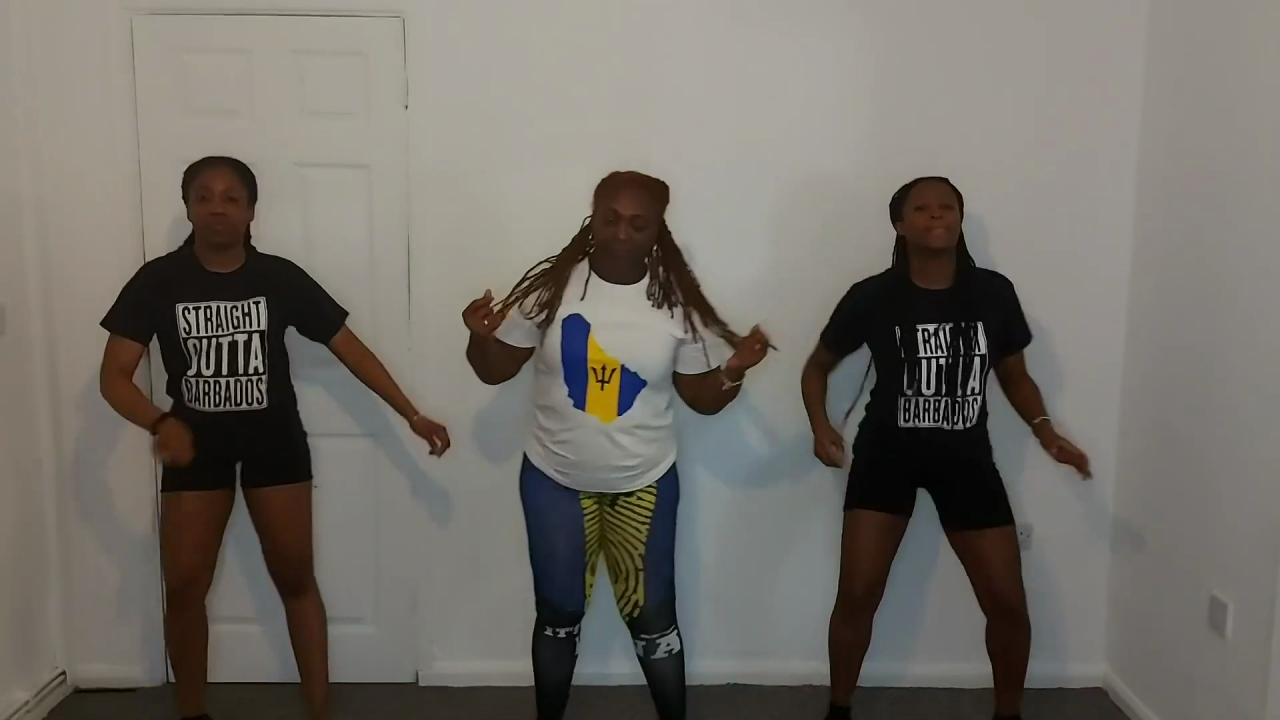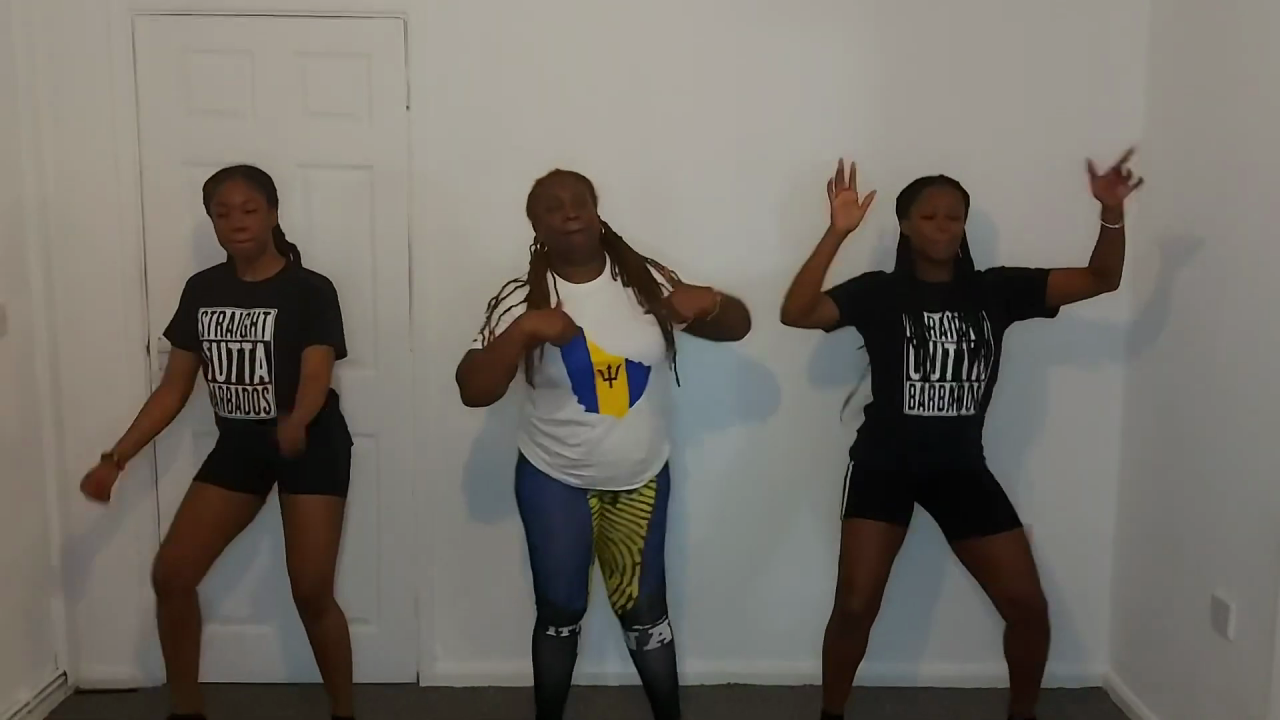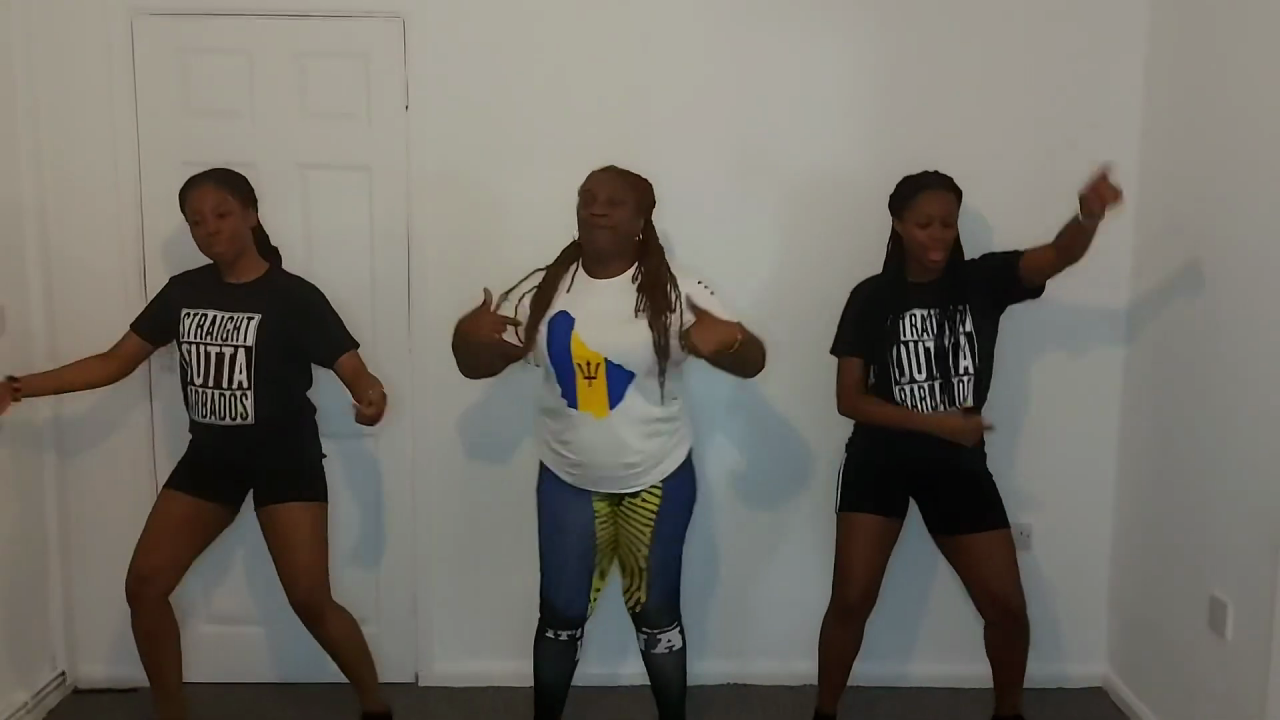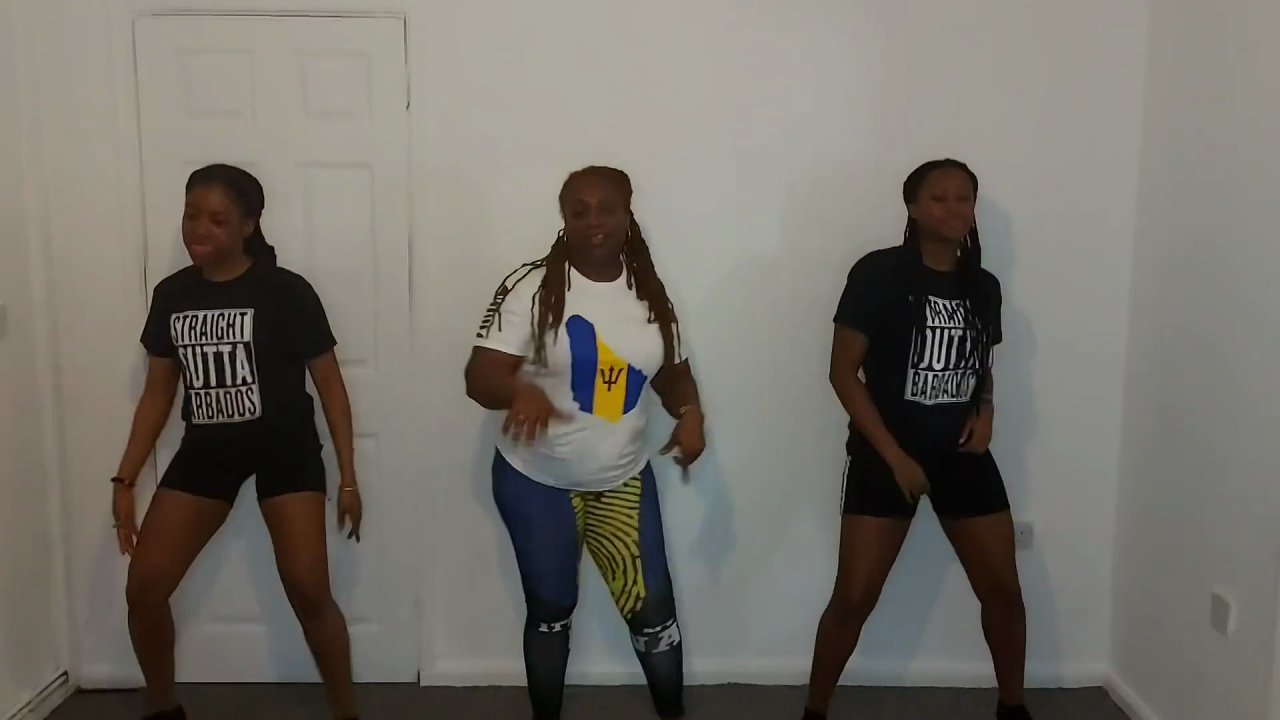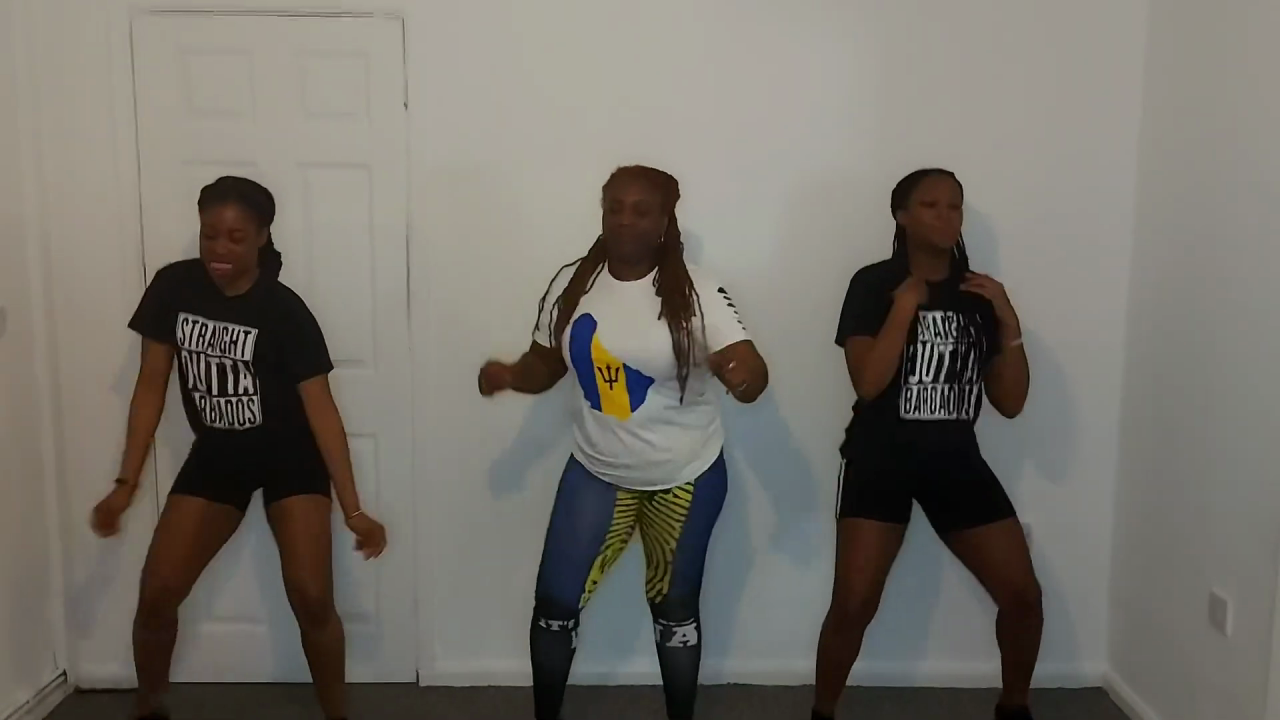
dt=1s
person 1, frame 1
left shoulder: (993, 292)
right shoulder: (872, 296)
left elbow: (1012, 373)
right elbow: (818, 366)
left wrist: (1044, 428)
right wrist: (821, 426)
left hip: (966, 462)
right hip: (885, 458)
left knee: (1007, 601)
right knee: (856, 594)
person 1, frame 2
left shoulder: (995, 290)
right shoulder: (877, 293)
left elbow: (1099, 281)
right elbow: (795, 314)
left wrist: (1112, 215)
right wrist: (836, 234)
left hip: (961, 469)
right hip: (883, 467)
left knee: (1028, 608)
right knee: (855, 607)
person 1, frame 3
left shoulder: (986, 278)
right shoulder: (871, 298)
left elbow: (1058, 255)
right elbow: (849, 398)
left wrist: (1089, 214)
right wrist: (934, 421)
left hip: (959, 464)
right hip: (880, 462)
left knee: (1008, 608)
right knee: (850, 602)
person 1, frame 4
left shoulder: (984, 287)
right shoulder: (878, 273)
right elbow: (843, 372)
left wrist: (983, 411)
right wrist: (891, 453)
left hip: (961, 452)
right hip: (887, 450)
left knee: (1003, 588)
right knee: (854, 598)
person 1, frame 5
left shoulder: (982, 293)
right shoulder: (875, 284)
left elbow: (1010, 403)
right elbow: (867, 383)
left wrist: (1008, 323)
right wrist: (903, 309)
left hip: (957, 462)
right hip: (877, 462)
left knee: (1023, 595)
right knee: (854, 605)
person 2, frame 1
left shoulder: (279, 278)
right shoulder: (157, 281)
left elbow: (348, 348)
right elbow: (113, 379)
left wrist: (412, 415)
right wrist: (160, 424)
left hip: (275, 440)
right hip: (197, 448)
left knee: (296, 579)
right knee: (182, 587)
person 2, frame 2
left shoulder: (311, 290)
right shoulder: (201, 289)
left elbow: (317, 381)
right elbow: (177, 382)
left wrist: (297, 428)
right wrist: (117, 455)
left hip: (313, 450)
right hip: (236, 447)
left knee: (311, 593)
right knee: (171, 573)
person 2, frame 3
left shoulder: (295, 297)
right shoulder: (182, 291)
left elbow: (356, 376)
right elbow: (116, 361)
left wrist: (371, 398)
left hip: (284, 456)
right hip: (209, 455)
left knee: (311, 600)
right knee: (144, 584)
person 2, frame 4
left shoulder: (284, 292)
right shoulder: (172, 294)
left elbow: (329, 384)
right elbow: (158, 393)
left wrist: (347, 478)
right wrist: (126, 478)
left hip: (282, 451)
right hip: (203, 453)
left knee: (309, 595)
right knee: (145, 585)
person 2, frame 5
left shoulder: (284, 311)
right shoulder: (171, 287)
left elbow: (318, 407)
right elbow: (150, 385)
left wrist: (351, 509)
right wrist: (126, 482)
left hip: (291, 460)
right hip: (214, 459)
left knee: (312, 601)
right knee: (157, 597)
person 3, frame 1
left shoulder: (676, 301)
right shoulder: (549, 282)
left elbow: (703, 399)
right elbow: (496, 370)
left wrist: (736, 370)
right wrist: (480, 336)
left hip: (644, 483)
right hip: (555, 481)
left knee: (652, 613)
right knee: (559, 613)
person 3, frame 2
left shoulder: (648, 281)
right shoulder: (522, 300)
left elbow: (735, 326)
right elbow: (473, 391)
left wrist: (712, 304)
right wrist: (522, 334)
left hip: (641, 477)
right hip: (555, 480)
left knee: (643, 608)
right knee: (560, 610)
person 3, frame 3
left shoulder: (673, 291)
right shoulder: (542, 289)
left elbow: (751, 360)
right elbow: (479, 365)
left wrist: (730, 344)
right wrist: (468, 335)
left hip: (657, 480)
right hip: (568, 481)
left knee: (655, 611)
right knee: (562, 614)
person 3, frame 4
left shoulder: (651, 294)
right shoulder: (531, 289)
left elbow: (672, 372)
right elbow: (480, 377)
left wrist: (689, 413)
right wrist: (520, 393)
left hip: (624, 480)
right hip: (537, 480)
left knee: (654, 606)
right knee: (550, 610)
person 3, frame 5
left shoulder: (696, 293)
right shoulder: (572, 284)
left elbow: (752, 376)
right elbow: (546, 364)
left wrist: (742, 374)
right wrist: (509, 374)
left hip: (686, 478)
right hip: (595, 473)
left knee: (674, 607)
right knee: (556, 602)
